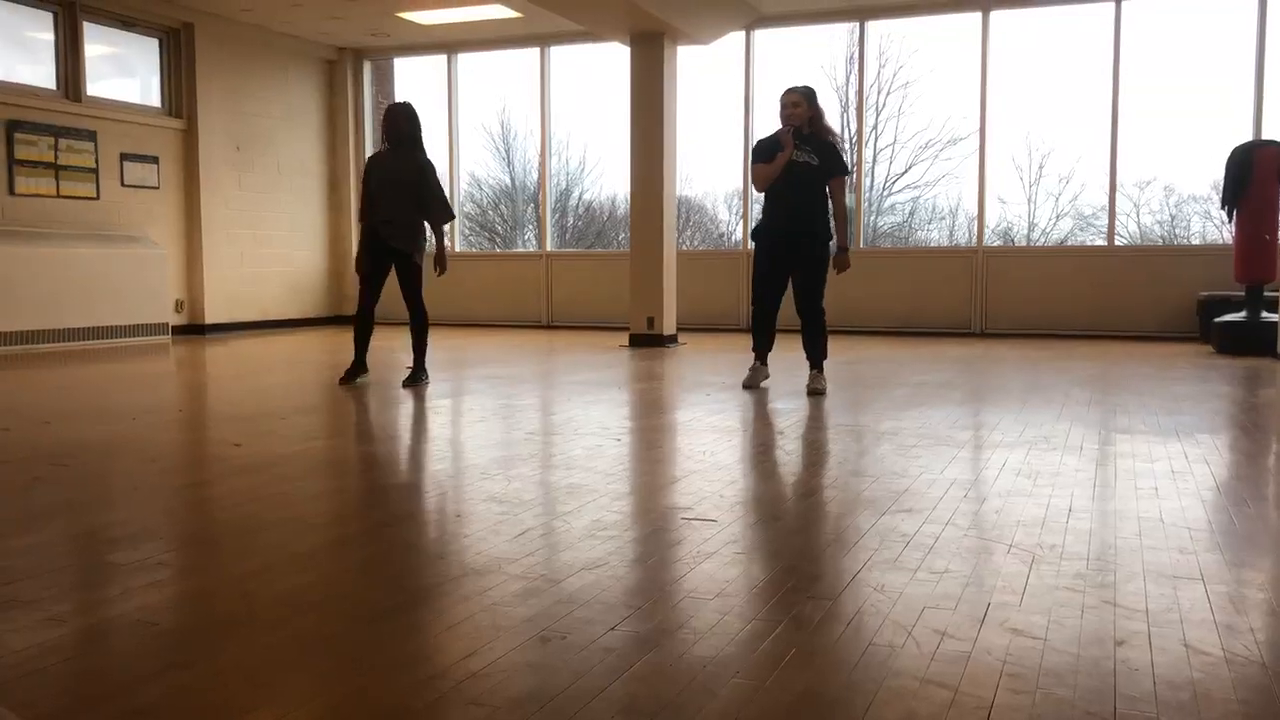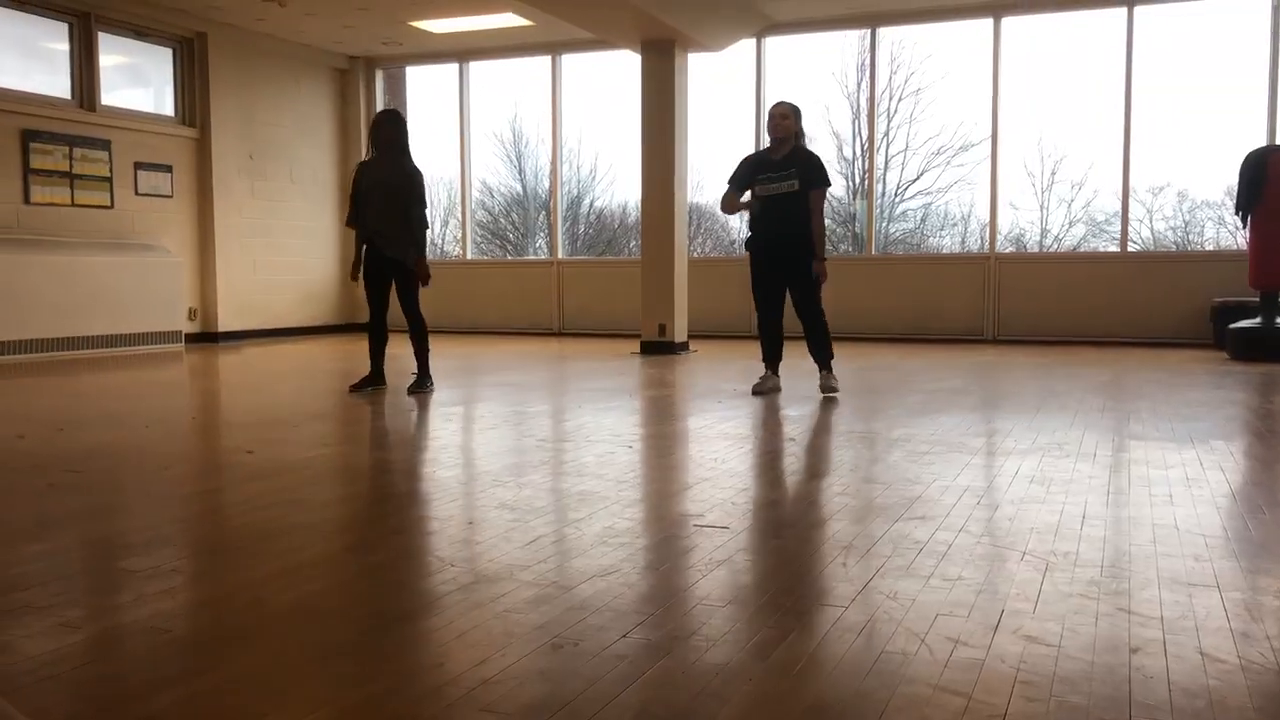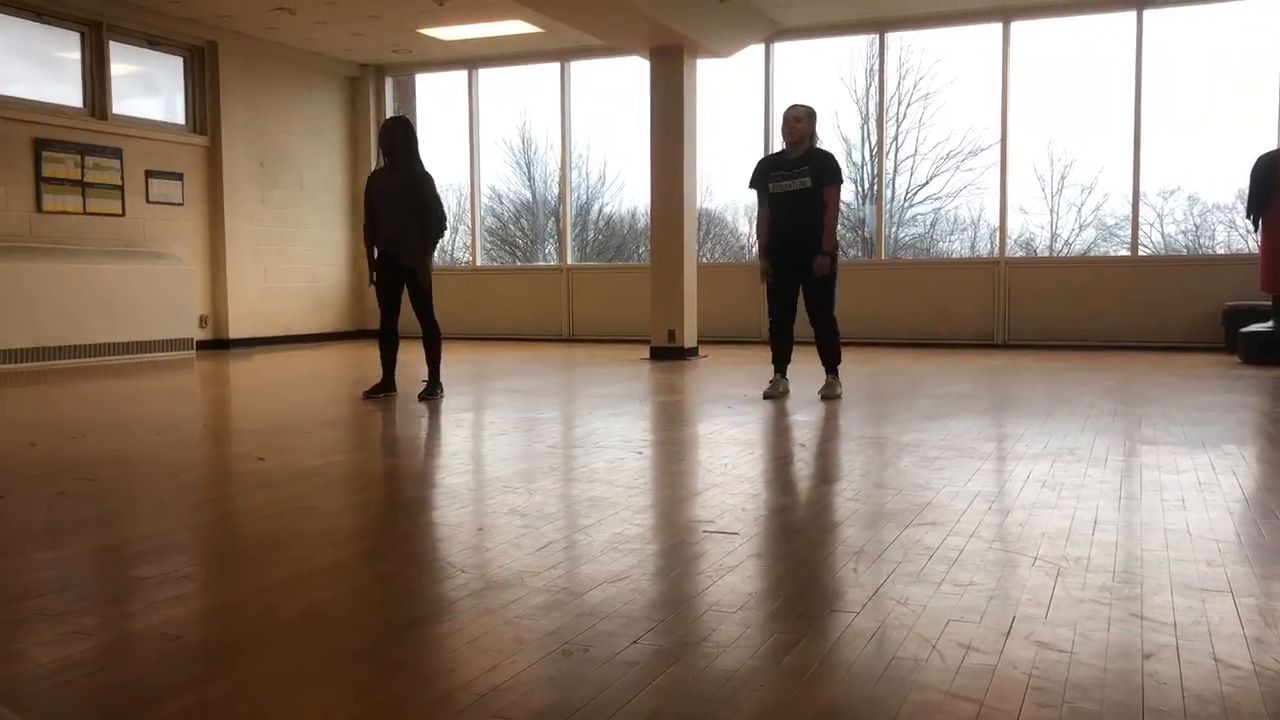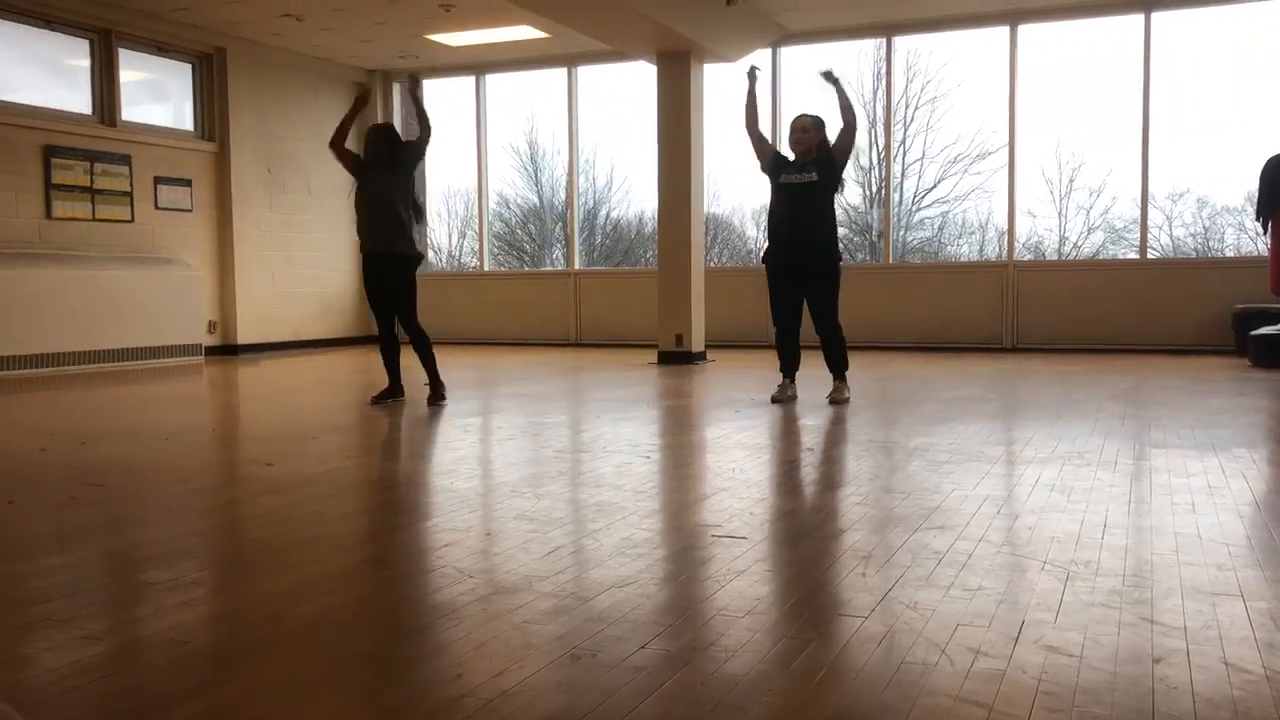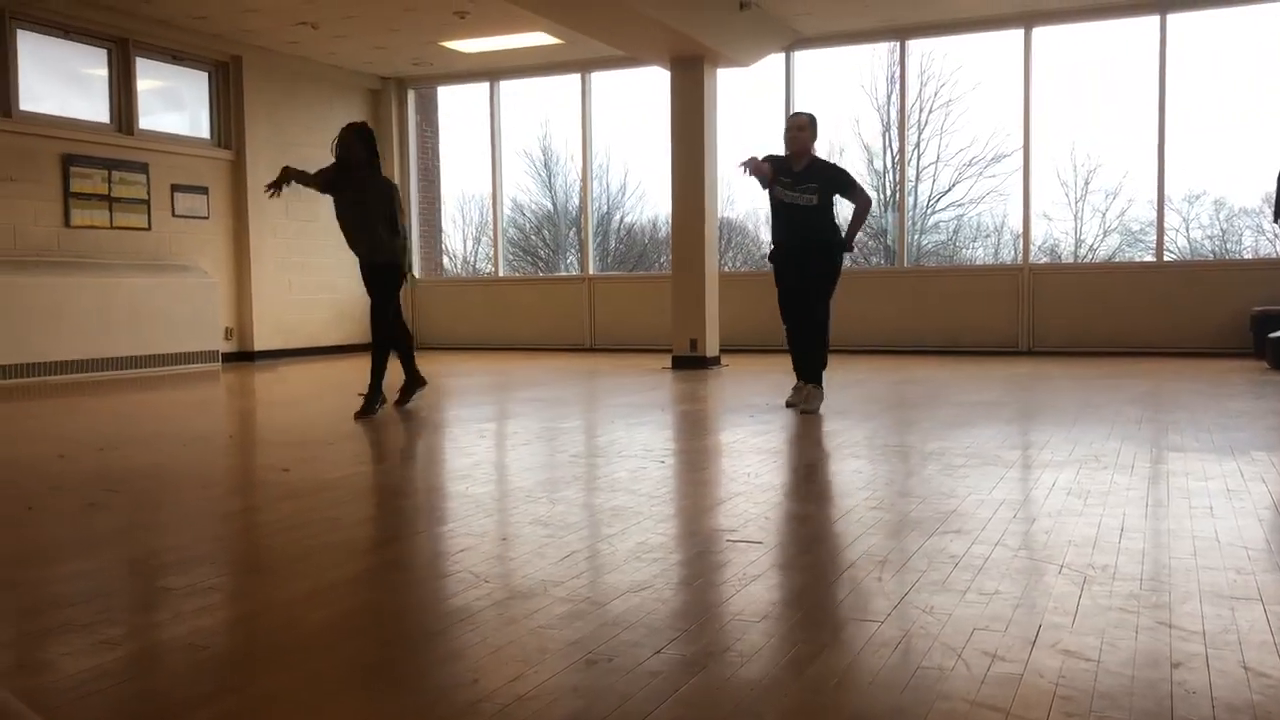
dt=0.4s
person 1, frame 1
left shoulder: (826, 149)
right shoulder: (767, 146)
left elbow: (838, 202)
right elbow: (760, 183)
left wrist: (842, 246)
right wrist: (786, 151)
left hip: (812, 241)
right hip: (771, 237)
left knee: (810, 307)
right knee: (763, 303)
left ankle: (816, 371)
right ankle: (760, 363)
person 1, frame 2
left shoulder: (808, 162)
right shoulder: (753, 163)
left elbow: (817, 212)
right elbow: (726, 204)
left wrist: (820, 256)
right wrist: (744, 204)
left hip: (800, 251)
right hip: (763, 250)
left knee: (810, 311)
right knee: (767, 314)
left ankle: (826, 371)
right ankle: (771, 373)
person 1, frame 3
left shoulder: (823, 161)
right shoulder: (768, 165)
left elbow: (832, 208)
right elbow: (764, 213)
left wrist: (826, 251)
right wrist: (762, 255)
left hip: (815, 252)
right hip: (779, 253)
left knee: (821, 315)
right knee: (779, 316)
left ankle: (832, 376)
right ankle: (780, 376)
person 1, frame 4
left shoulder: (828, 166)
right shoulder: (778, 167)
left elbow: (850, 126)
right elbow: (753, 129)
left wrist: (836, 85)
right wrist: (751, 86)
left hip: (820, 258)
right hip: (781, 259)
left knee: (826, 319)
right knee: (784, 322)
left ankle: (840, 380)
right ankle: (787, 380)
person 1, frame 5
left shoulder: (828, 172)
right shoulder: (775, 165)
left elbow: (864, 201)
right elbow: (762, 174)
left wrist: (848, 237)
right wrist: (755, 165)
left hip: (823, 257)
right hip: (786, 257)
left knee: (814, 315)
right knee: (792, 319)
left ankle: (816, 384)
right ankle: (802, 382)
person 2, frame 1
left shoulder: (421, 165)
right shoulder: (375, 163)
left elbow: (436, 209)
right elbow: (366, 209)
left wrist: (440, 247)
right wrist: (361, 248)
left hip: (408, 242)
right hip: (377, 241)
left knee: (414, 302)
right knee: (365, 302)
left ankle: (419, 367)
right ankle: (359, 362)
person 2, frame 2
left shoulder: (409, 172)
right shoulder: (365, 170)
left elbow: (418, 219)
right elbow: (358, 217)
left wrist: (421, 258)
right wrist: (358, 255)
left hip: (403, 253)
right hip: (375, 252)
left knee: (411, 311)
right knee: (376, 313)
left ankle: (424, 373)
right ankle: (376, 373)
person 2, frame 3
left shoulder: (420, 178)
right shoulder: (376, 179)
left elbow: (435, 223)
right elbow: (370, 225)
left wrist: (426, 259)
right wrist: (371, 259)
left hip: (414, 259)
right hip: (386, 259)
left knee: (425, 317)
right knee: (387, 319)
left ankle: (434, 380)
right ankle: (387, 379)
person 2, frame 4
left shoulder: (403, 169)
right shoulder: (364, 172)
left elbow: (425, 135)
right elbow: (336, 145)
left wrist: (416, 98)
right wrist: (356, 108)
left hip: (401, 256)
right hip: (373, 258)
left knee: (408, 322)
right knee: (384, 326)
left ankle: (435, 382)
right ankle: (395, 384)
person 2, frame 5
left shoulder: (383, 185)
right shoulder: (337, 177)
left elbow: (397, 229)
right elbow: (315, 181)
left wrist: (403, 265)
right wrist: (289, 175)
left hip: (387, 261)
right hip: (368, 260)
left knee: (381, 322)
right knee: (390, 318)
left ankle: (374, 393)
right ankle: (412, 377)
